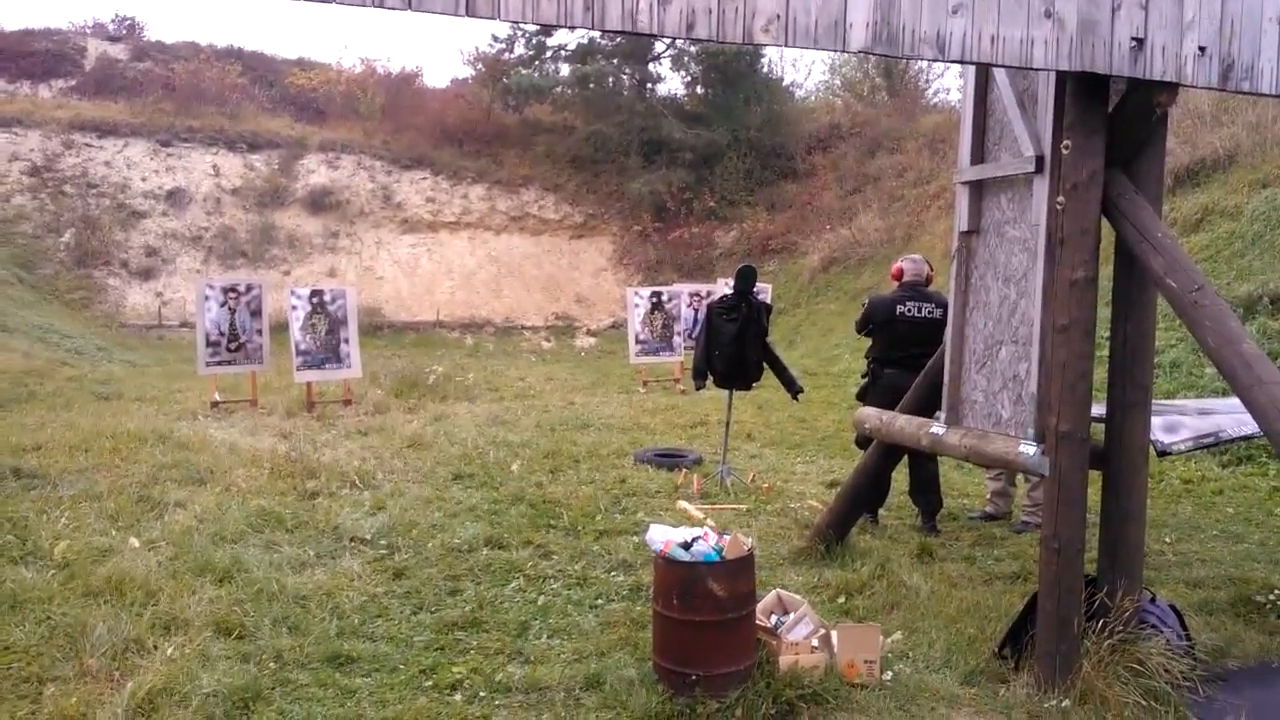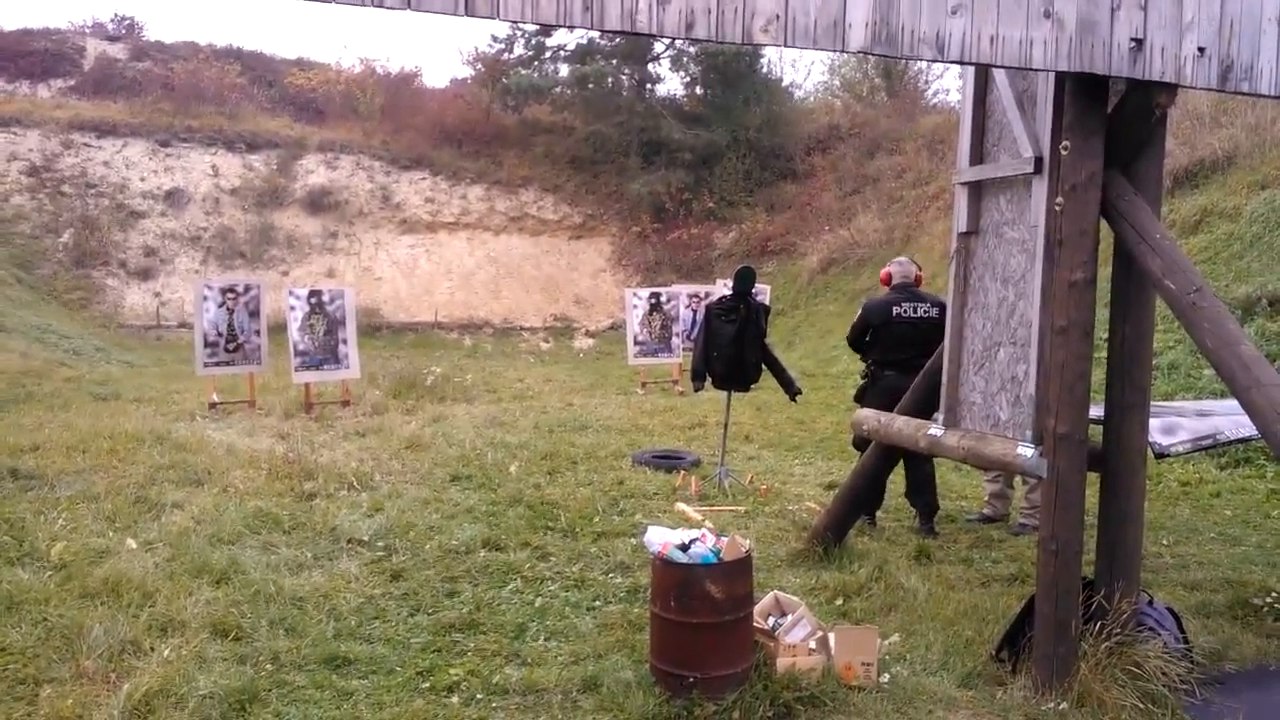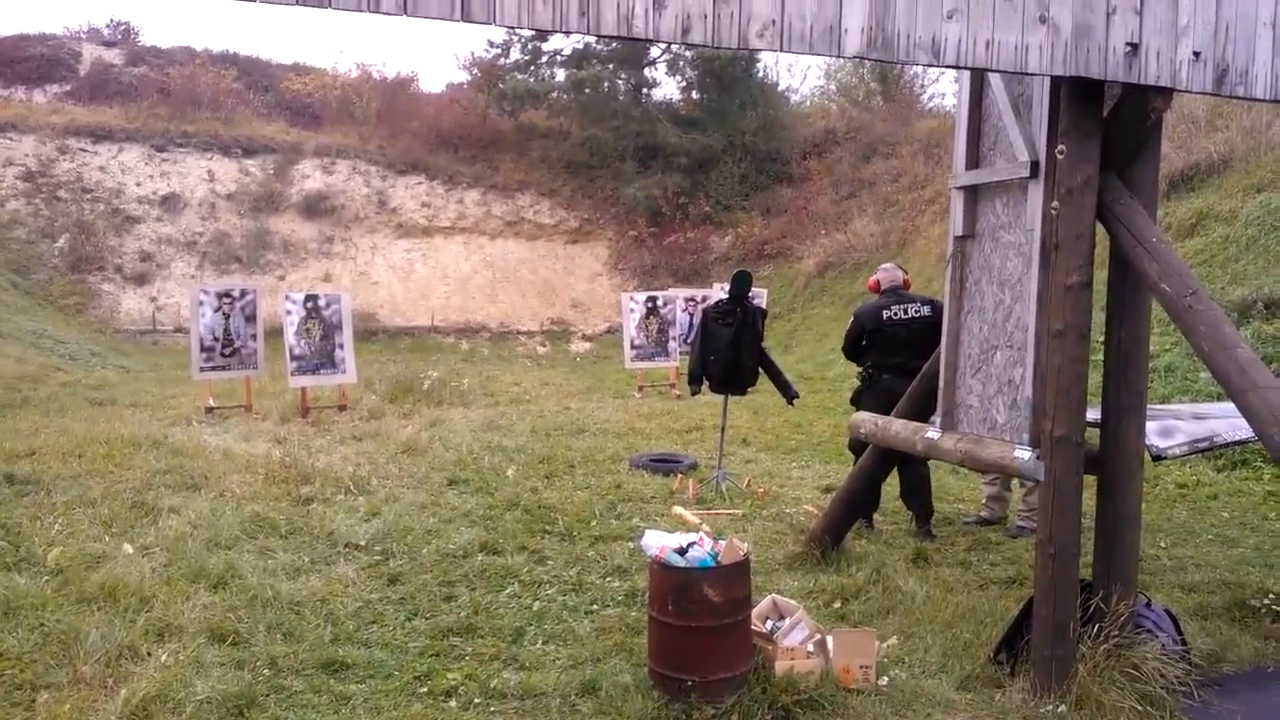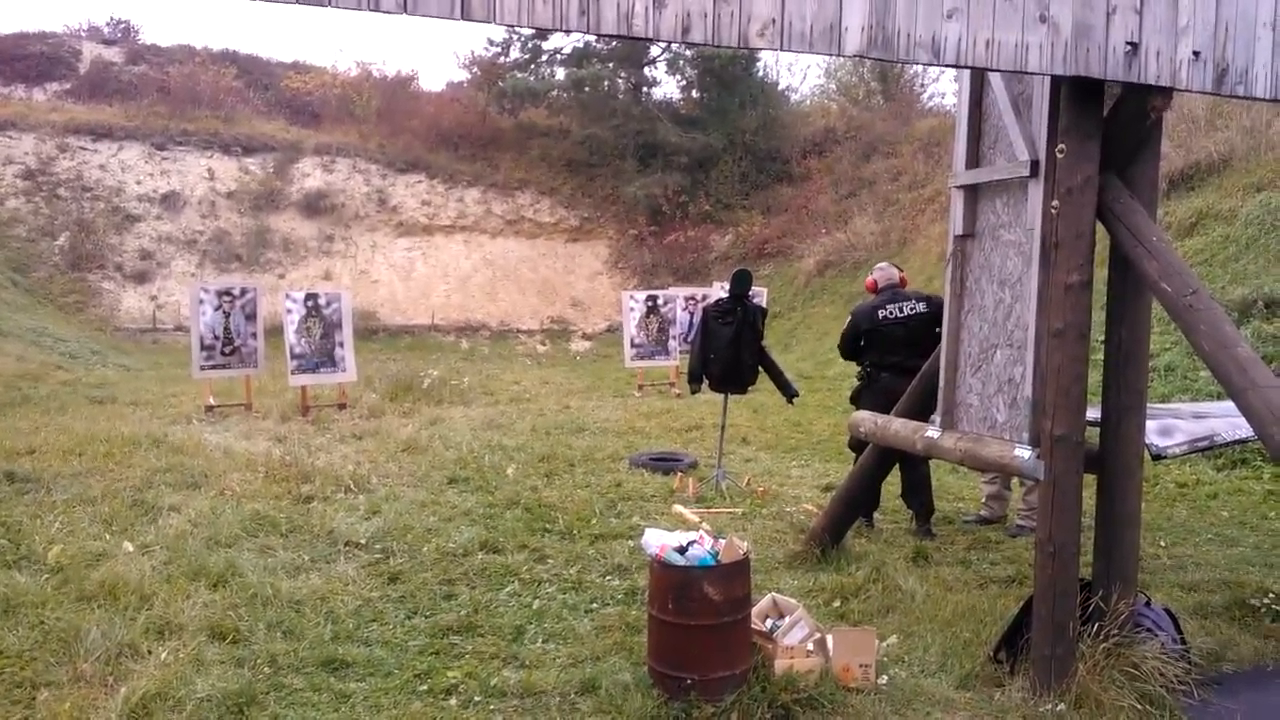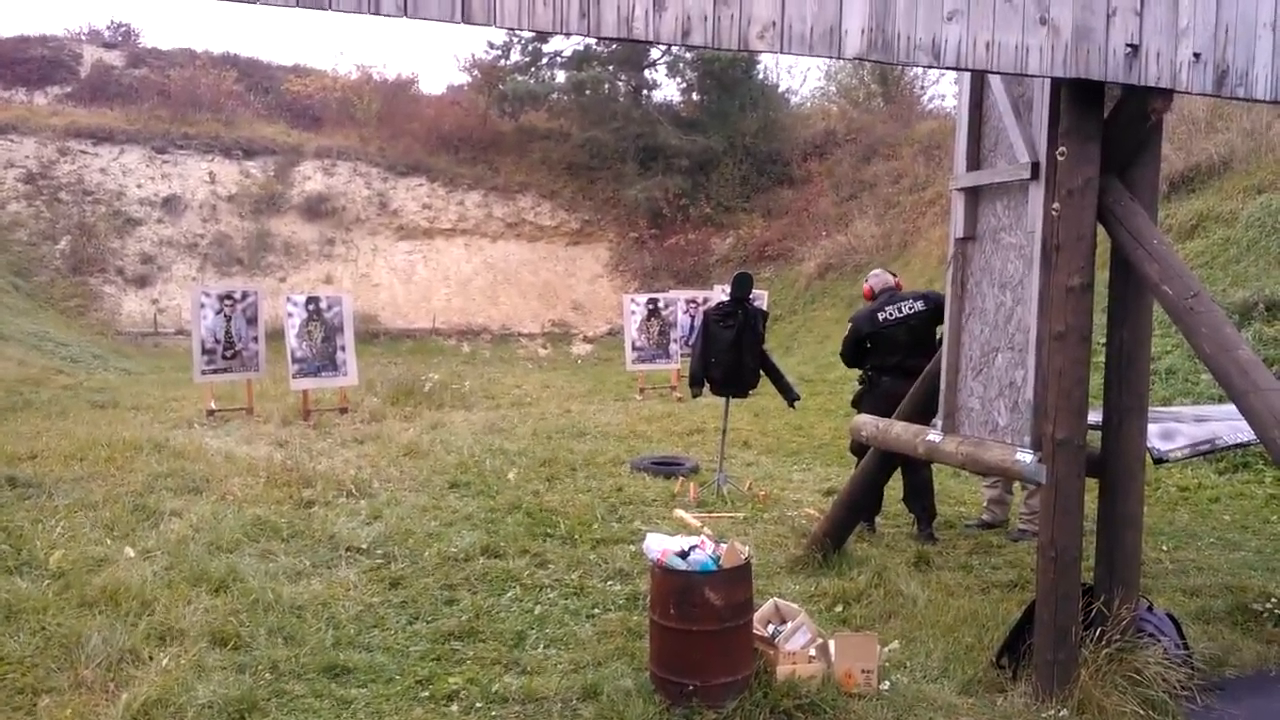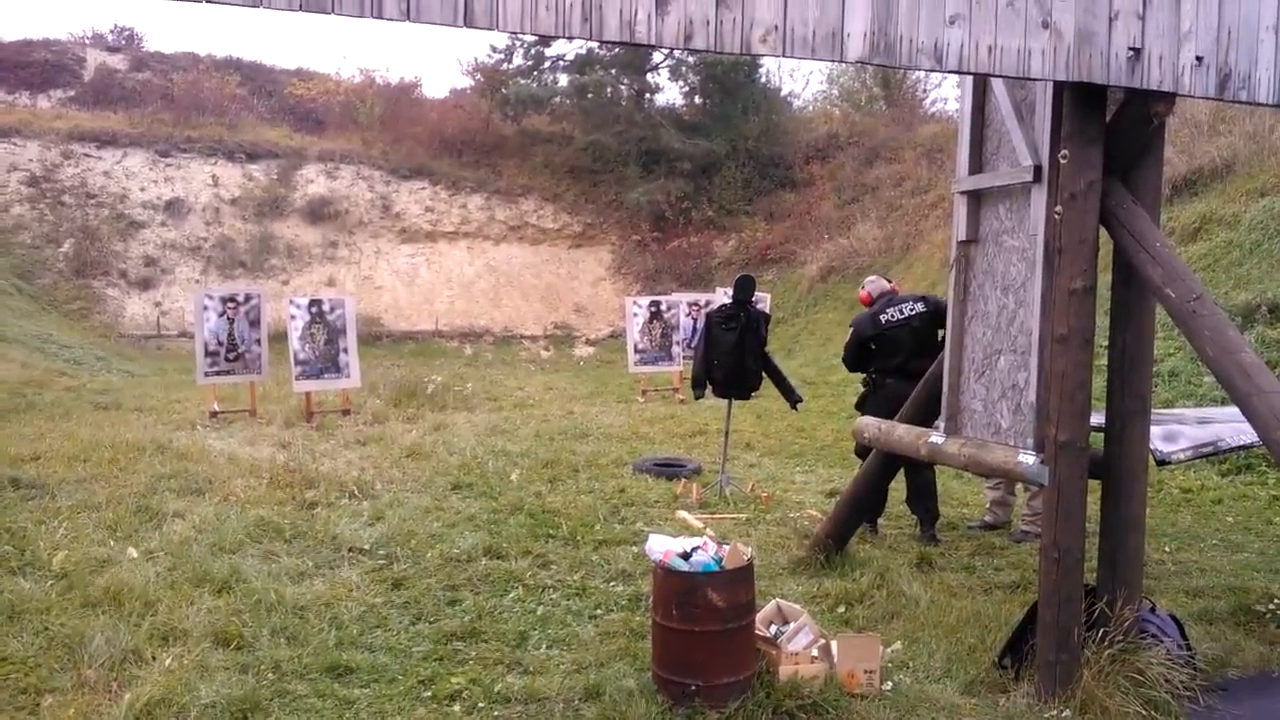
dt=0.2s
person 1, frame 1
left shoulder: (880, 303)
right shoulder: (943, 306)
left elbow: (861, 329)
left hip: (886, 383)
right knee: (923, 451)
left ankle: (869, 510)
right ankle: (928, 516)
person 1, frame 2
left shoulder: (875, 307)
right shoulder: (938, 307)
left elbow: (854, 340)
left hip: (884, 385)
left knee: (873, 449)
right knee: (920, 453)
left ankle: (867, 512)
right ankle: (926, 519)
person 1, frame 3
left shoulder: (866, 313)
right shoulder: (931, 307)
left elbow: (849, 350)
left hip: (879, 389)
left knee: (868, 453)
right knee: (914, 455)
left ankle: (864, 515)
right ankle: (923, 521)
person 1, frame 4
left shoulder: (863, 313)
right shoulder: (928, 303)
left elbow: (846, 350)
right wrist: (924, 351)
left hip: (879, 387)
left knee: (869, 451)
right knee: (915, 454)
left ankle: (864, 514)
right ankle: (923, 520)
person 1, frame 5
left shoulder: (863, 318)
right shoulder: (926, 301)
left elbow: (848, 358)
right wrist: (931, 351)
left hip: (881, 391)
left knee: (870, 455)
right knee: (917, 457)
left ankle: (865, 518)
right ankle: (924, 524)
person 1, frame 6
left shoulder: (865, 322)
right shoulder: (925, 304)
left elbow: (851, 362)
right wrist: (935, 354)
left hip: (886, 393)
right knee: (921, 459)
left ankle: (868, 519)
right ankle: (927, 525)
